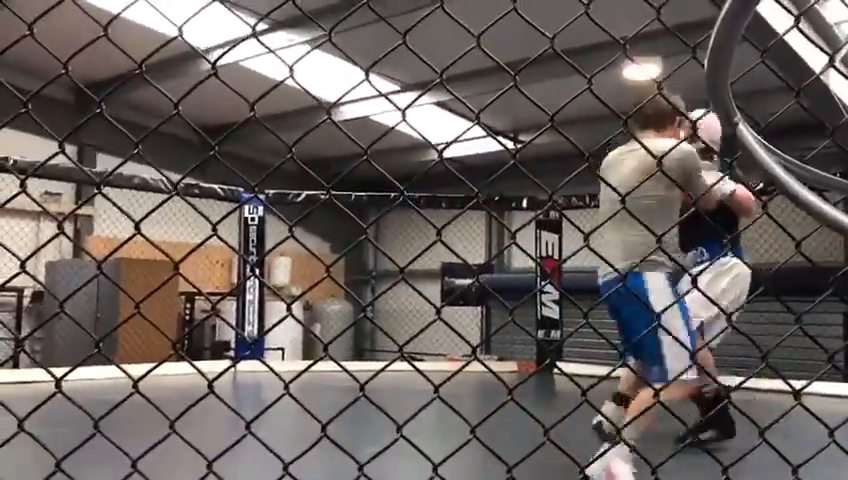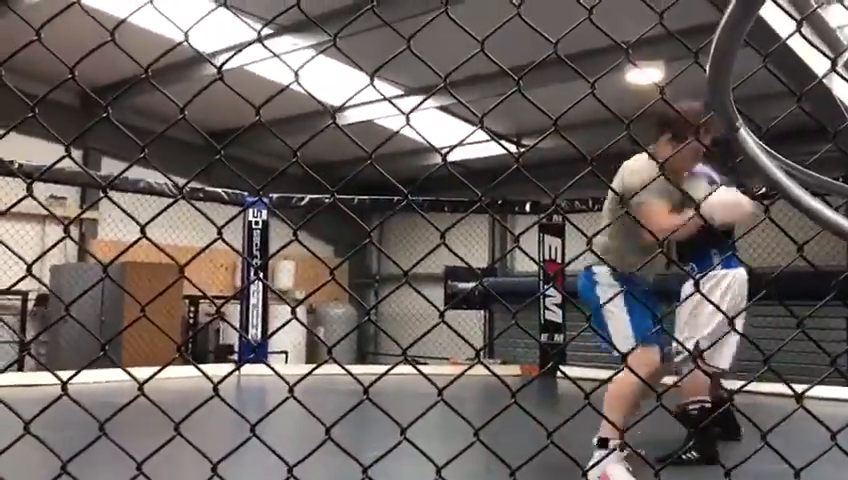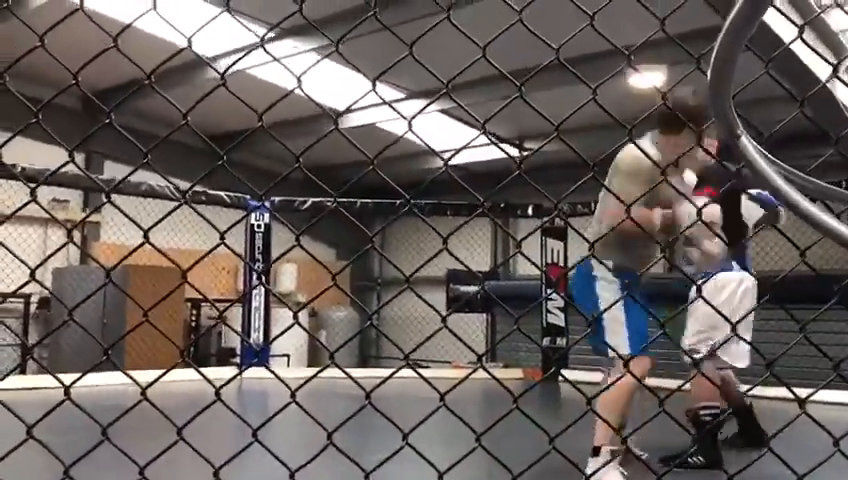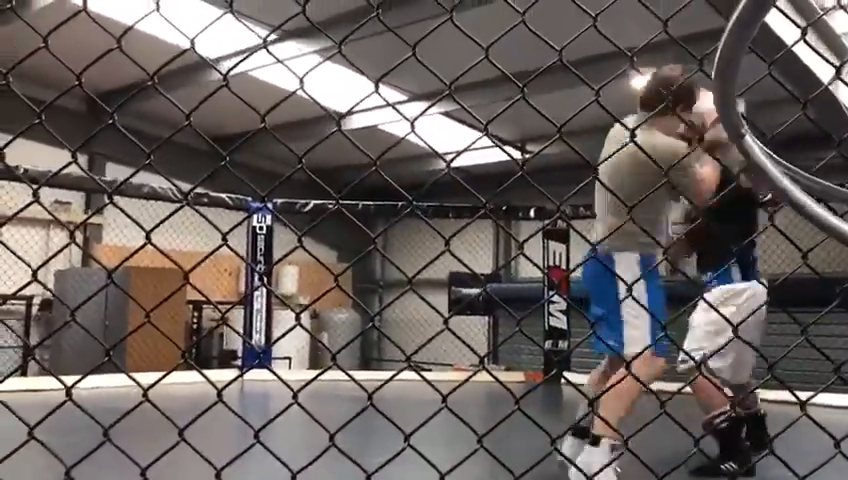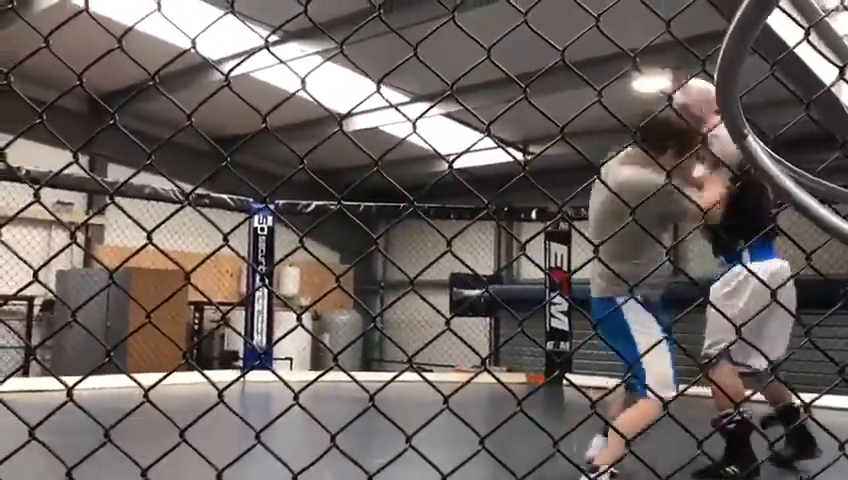
dt=0.2s
person 1, frame 1
left shoulder: (611, 161)
right shoulder: (679, 152)
right elbow: (709, 200)
left hip: (614, 276)
right hip: (646, 275)
left knee: (654, 370)
right knee: (678, 378)
left ankle: (615, 432)
person 1, frame 2
left shoulder: (679, 176)
right shoulder: (641, 170)
right elbow: (660, 232)
right wrist: (705, 210)
left hip: (632, 280)
right hip: (607, 279)
left knee: (648, 359)
right knee: (642, 361)
left ankle: (613, 431)
person 1, frame 3
left shoulder: (672, 164)
right shoulder: (638, 159)
right elbow: (618, 222)
right wrist: (671, 217)
left hip: (626, 275)
right hip: (603, 271)
left knee: (634, 363)
right knee: (634, 363)
left ankle: (613, 438)
person 1, frame 4
left shoulder: (626, 131)
right shoulder: (666, 147)
right elbow: (704, 191)
right wrist: (712, 152)
left hip: (618, 262)
right hip: (627, 263)
left knee: (620, 359)
right knee: (645, 362)
left ankle: (581, 437)
person 1, frame 5
left shoulder: (619, 165)
right shoulder: (643, 183)
right elbow: (704, 205)
left hip: (627, 298)
right hip: (625, 301)
left knee: (647, 385)
right knee: (656, 396)
left ankle: (605, 450)
person 2, frame 1
left shoulder: (713, 168)
left elbow: (748, 208)
left wrist: (712, 179)
left hip: (722, 264)
right hip: (706, 265)
right knee: (695, 337)
left ankle: (716, 414)
right ankle: (715, 413)
person 2, frame 2
left shoulder: (700, 174)
right shoulder: (685, 180)
left hip: (716, 276)
right hip: (707, 275)
left knee: (691, 353)
right knee: (707, 356)
left ankle: (700, 441)
right ankle: (725, 422)
person 2, frame 3
left shoulder: (725, 176)
right shoulder: (697, 180)
left elbow: (773, 213)
left hip: (724, 276)
right hip: (716, 277)
left knee: (702, 354)
right knee: (715, 360)
left ankle: (705, 446)
right ankle: (750, 428)
person 2, frame 4
left shoulder: (733, 181)
right elbow: (690, 246)
left hip: (735, 287)
right hip: (733, 286)
left knee: (697, 364)
right knee: (730, 370)
right ankle: (754, 433)
person 2, frame 5
left shoulder: (727, 155)
right shoulder: (732, 174)
left wrist: (708, 115)
left hip: (747, 267)
right hip: (771, 268)
left knee: (719, 358)
right knee: (756, 362)
right ankle: (799, 435)
